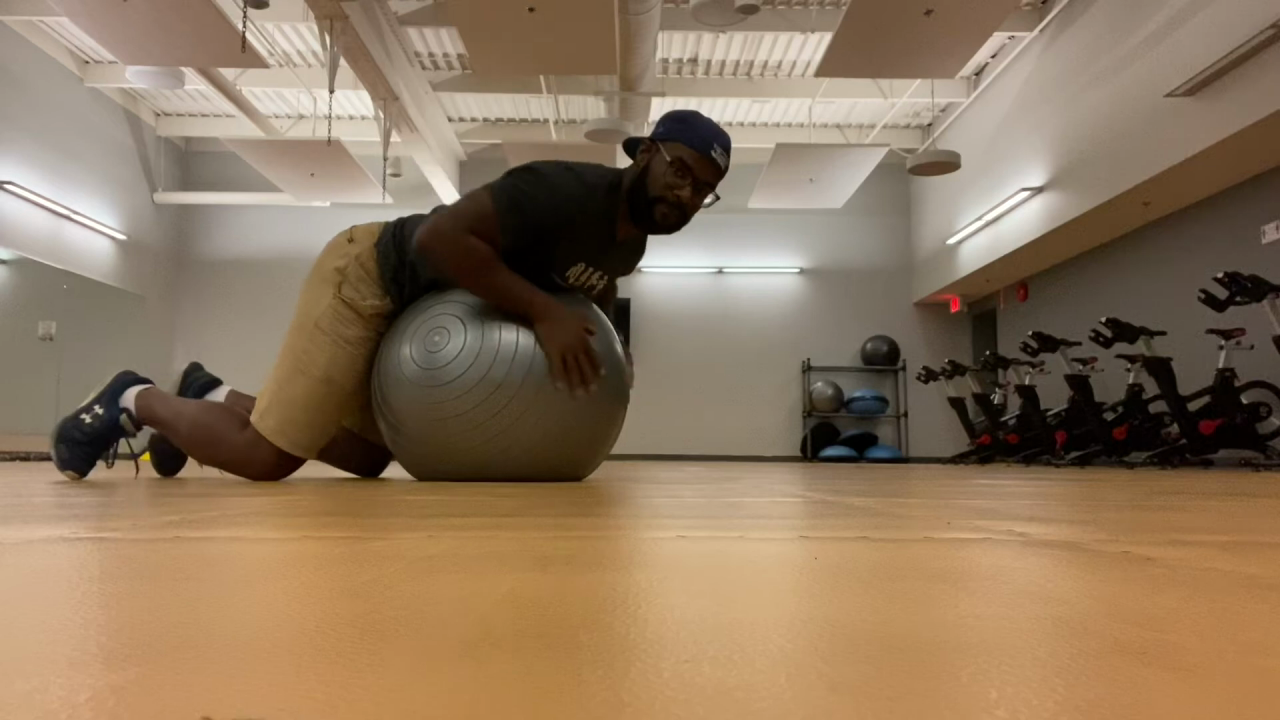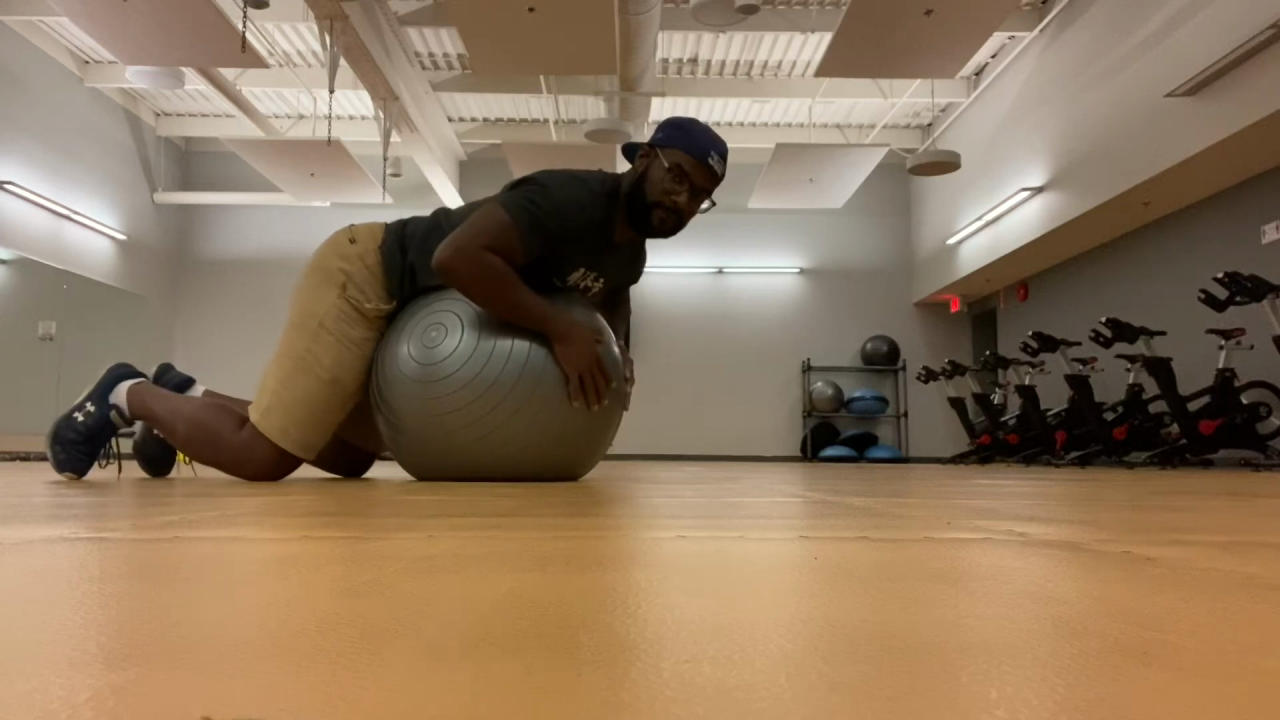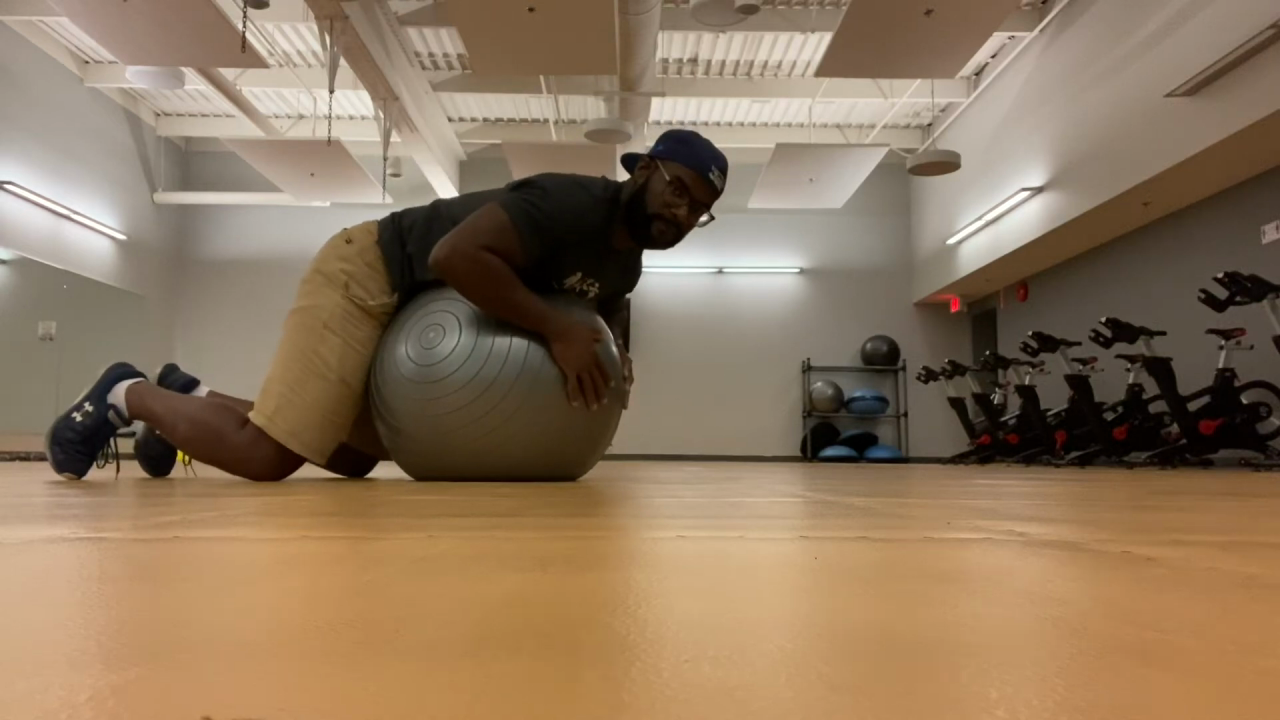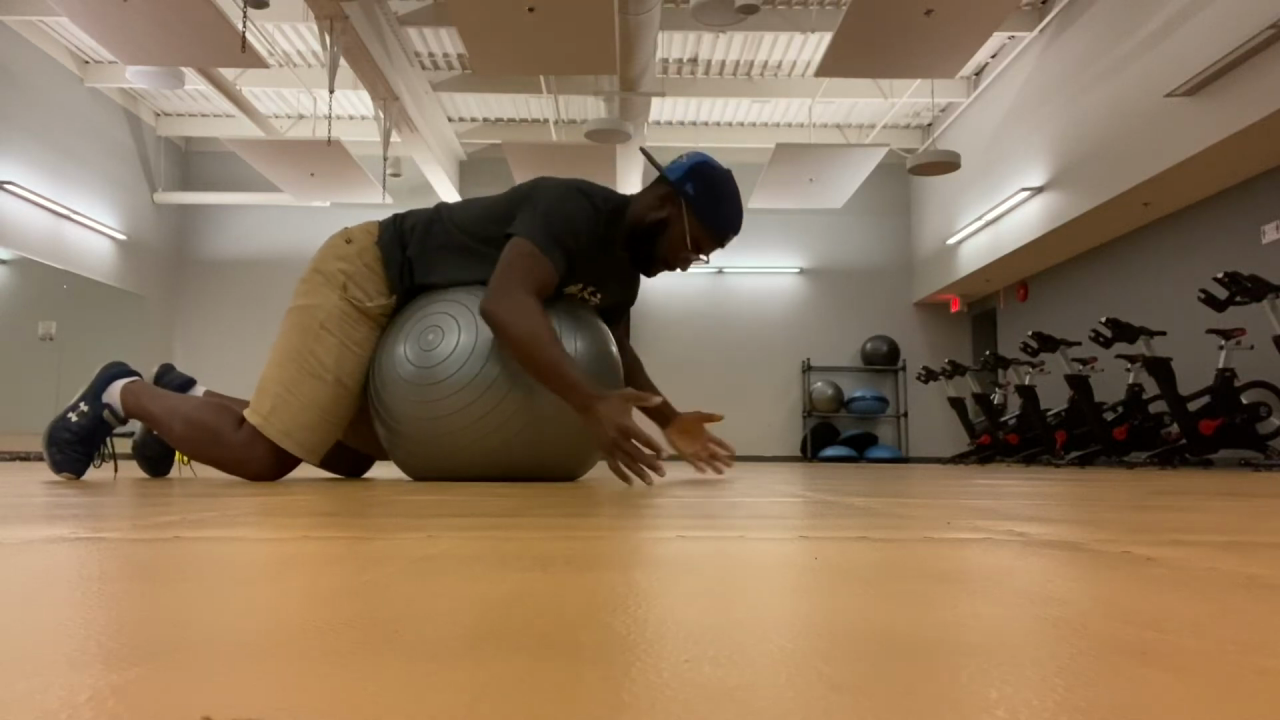
dt=0.7s
person 1, frame 1
left shoulder: (631, 242)
right shoulder: (568, 191)
left elbow: (594, 286)
right elbow: (436, 239)
left wrist: (600, 338)
right wrist: (541, 310)
left hip: (416, 313)
right hip: (370, 278)
left knee: (366, 457)
right knee: (265, 455)
left ankle: (212, 395)
right ankle: (138, 401)
person 1, frame 2
left shoulder: (629, 252)
right shoulder: (571, 199)
left elbow: (611, 302)
right elbow: (457, 257)
left wrist: (615, 352)
right wrist: (559, 331)
left hip: (409, 308)
right hip: (369, 275)
left knee: (348, 457)
right knee: (263, 456)
left ankle: (187, 396)
right ankle: (132, 395)
person 1, frame 3
left shoulder: (624, 263)
right shoulder: (571, 202)
left elbow: (601, 312)
right elbow: (454, 255)
left wrist: (606, 350)
right wrist: (555, 331)
left hip: (415, 309)
right hip: (368, 274)
left knee: (352, 457)
right knee: (265, 454)
left ankle: (189, 393)
right ankle: (130, 394)
person 1, frame 4
left shoulder: (621, 271)
right shoulder: (573, 209)
left elbow: (614, 349)
right elbow: (506, 303)
left wrist: (669, 418)
right wrist: (593, 405)
left hip: (414, 311)
right hip: (367, 276)
left knee: (348, 457)
right knee: (260, 455)
left ankle: (185, 395)
right ankle: (124, 393)
